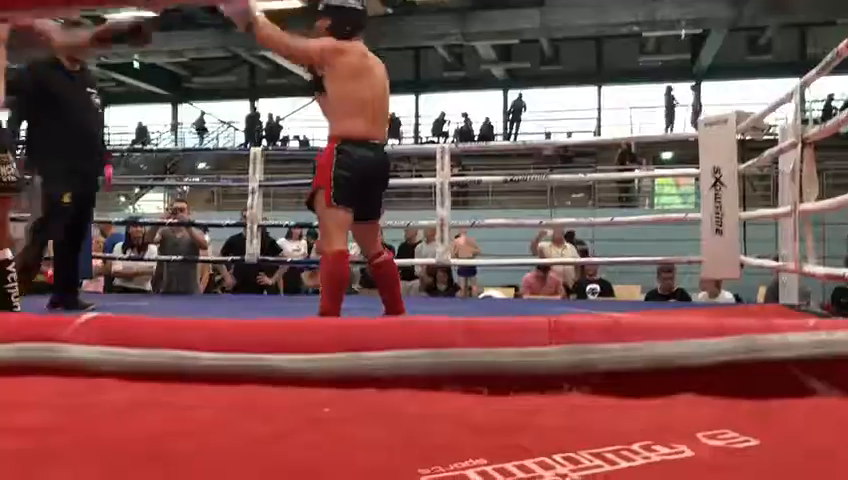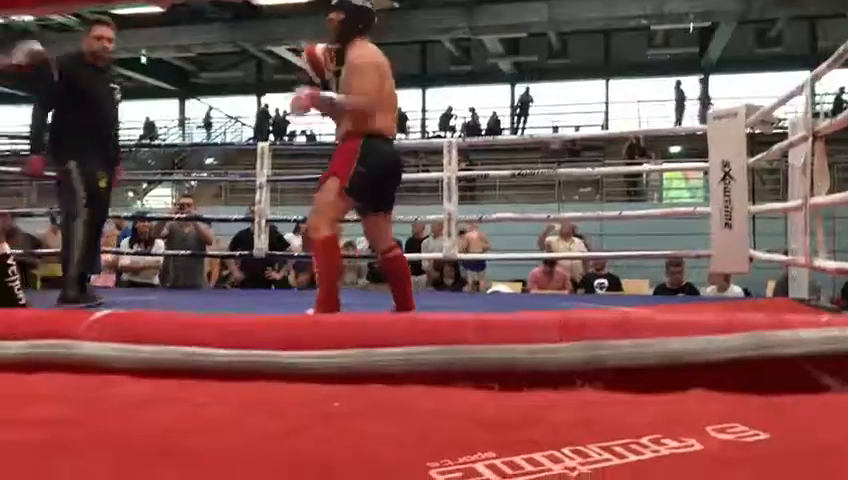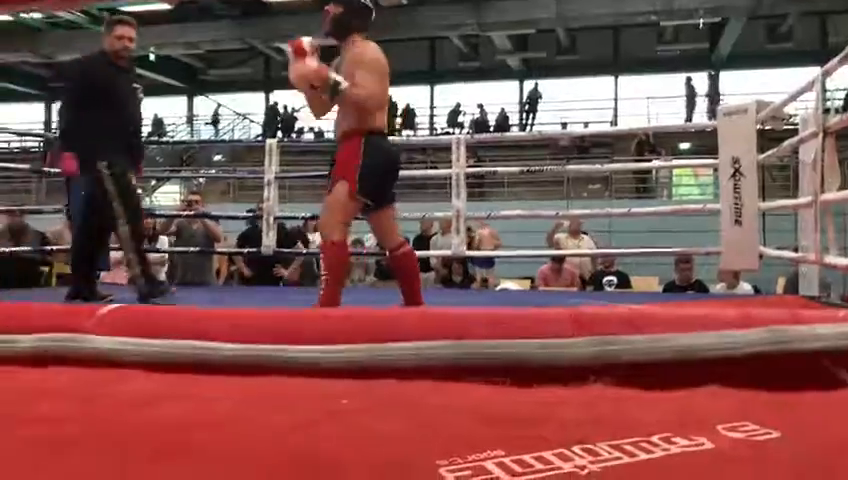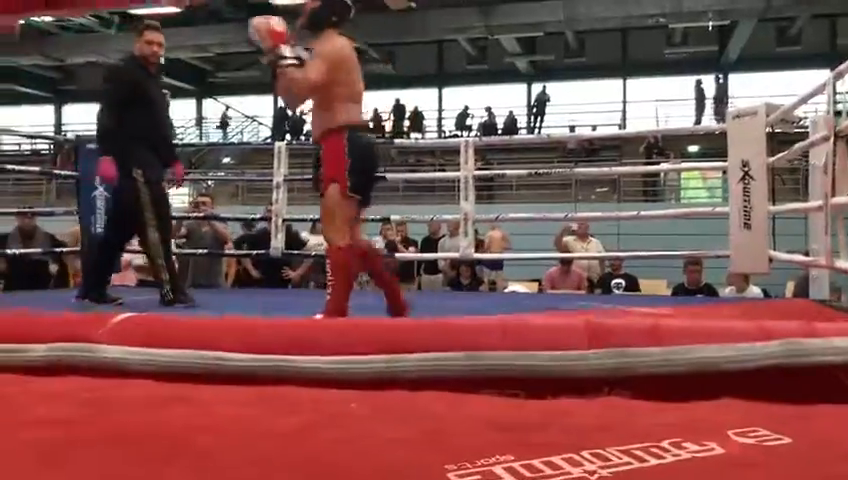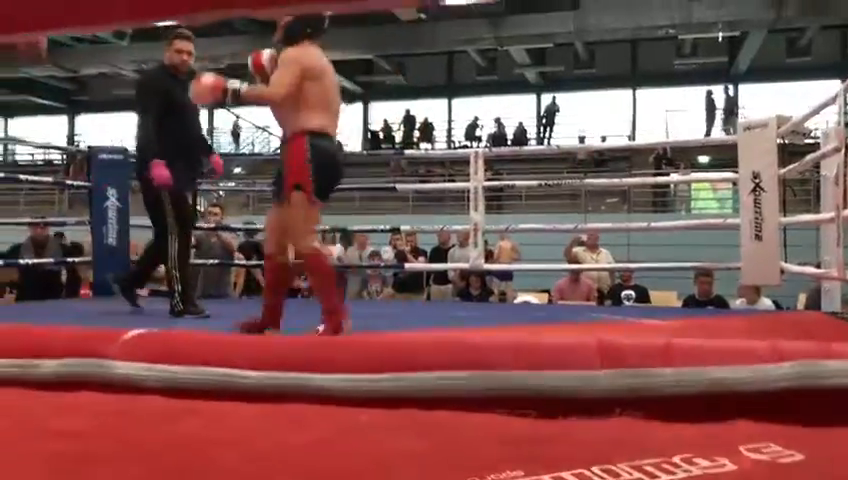
dt=0.2s
person 1, frame 1
left shoulder: (339, 51)
right shoulder: (375, 65)
left elbow: (284, 44)
right wrist: (319, 74)
left hip: (345, 155)
right hip: (374, 157)
left knee: (332, 241)
right knee: (372, 245)
left ankle: (328, 319)
right ankle: (396, 316)
person 1, frame 2
left shoulder: (360, 54)
right shoulder: (365, 56)
left elbow: (364, 105)
right elbow: (348, 114)
left wrist: (320, 98)
right wrist: (329, 76)
left hip: (362, 150)
right hip: (381, 153)
left knee: (319, 224)
right knee: (383, 240)
left ankle: (325, 308)
right ankle: (406, 311)
person 1, frame 3
left shoulder: (364, 52)
right shoulder: (346, 59)
left elbow: (369, 100)
right elbow: (320, 108)
left wrist: (329, 81)
right wrist: (312, 78)
left hip: (364, 149)
right hip: (367, 151)
left knee: (331, 227)
right knee: (391, 237)
left ankle: (326, 309)
right ankle: (415, 306)
person 1, frame 4
left shoulder: (332, 46)
right shoulder: (322, 52)
left elbow: (302, 88)
right elbow: (292, 99)
left wrist: (283, 51)
right wrist: (281, 57)
left hip: (345, 147)
right hip: (340, 148)
left knee: (336, 233)
right knee: (348, 236)
left ankle: (335, 314)
right ankle: (396, 302)
person 1, frame 5
left shoulder: (297, 55)
right shoulder: (312, 62)
left elbow: (275, 95)
left wrist: (228, 89)
right wrist: (267, 79)
left hip: (309, 153)
right hip: (310, 153)
left knee: (301, 240)
right knee: (273, 244)
left ankle: (335, 317)
right ankle: (270, 320)
person 2, frame 1
left shoulder: (88, 81)
right shoulder: (39, 73)
right elbow: (15, 115)
left wrist: (105, 161)
left hip: (86, 169)
right hip: (55, 167)
left knee: (74, 235)
right knee: (47, 228)
left ankle: (65, 293)
right ankle: (15, 286)
person 2, frame 2
left shoulder: (108, 77)
right shoulder: (67, 67)
right elbow: (41, 110)
left wrist: (114, 159)
right wrist: (37, 151)
left hip: (101, 160)
right hip: (75, 156)
left knee: (93, 223)
right knee: (84, 216)
left ankle: (75, 287)
right ankle: (74, 287)
person 2, frame 3
left shoulder: (128, 75)
right shoulder: (87, 68)
right elbow: (68, 110)
left wrist: (137, 159)
right wrist: (69, 150)
left hip: (120, 157)
right hip: (100, 156)
left knee: (93, 222)
right knee: (126, 215)
left ankle: (81, 285)
right ankle: (145, 282)
person 2, frame 4
left shoulder: (155, 79)
right shoulder: (121, 73)
right elbow: (107, 117)
left wrist: (173, 160)
right wrist: (106, 155)
left hip: (148, 163)
right hip: (134, 161)
left knee: (120, 227)
right knee: (156, 222)
left ankle: (93, 286)
right ankle: (169, 289)
person 2, frame 5
left shoulder: (188, 85)
right shoulder: (153, 81)
right elbow: (147, 125)
left wrist: (210, 154)
right wrist: (155, 161)
left hip: (183, 171)
right hip: (162, 170)
left knee: (170, 233)
right knee: (177, 232)
left ankle: (131, 281)
right ankle: (181, 300)
